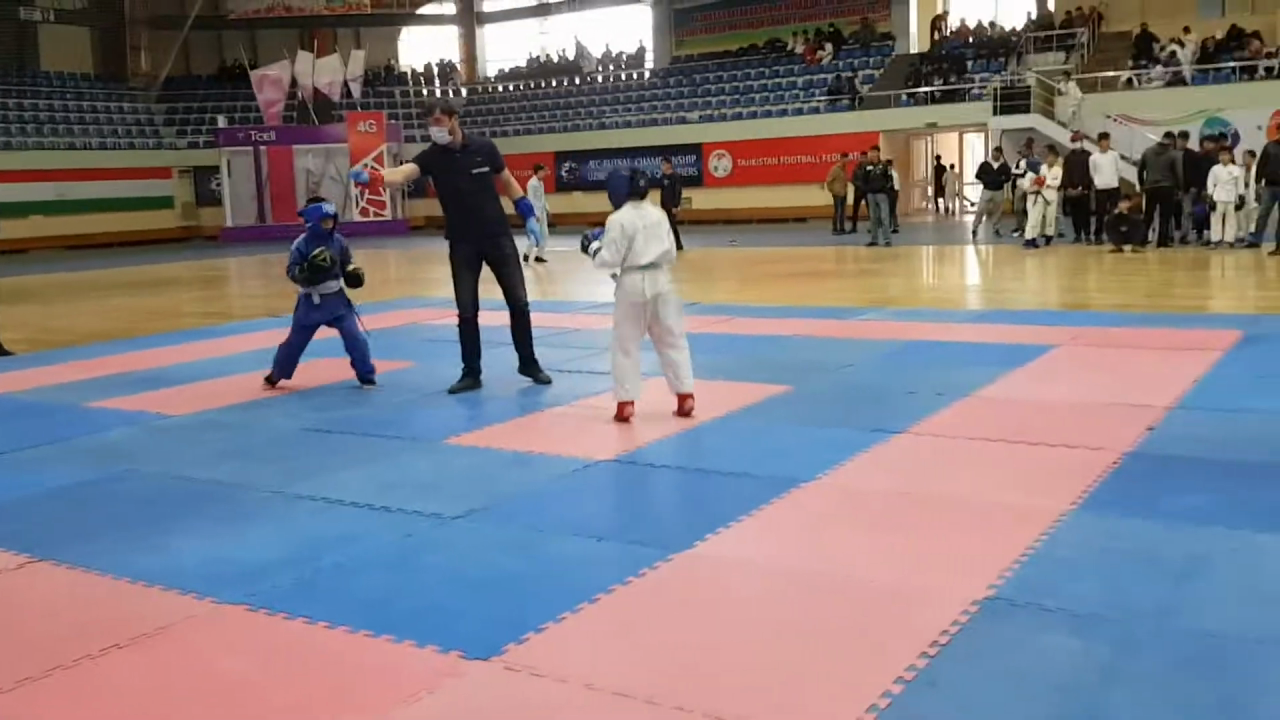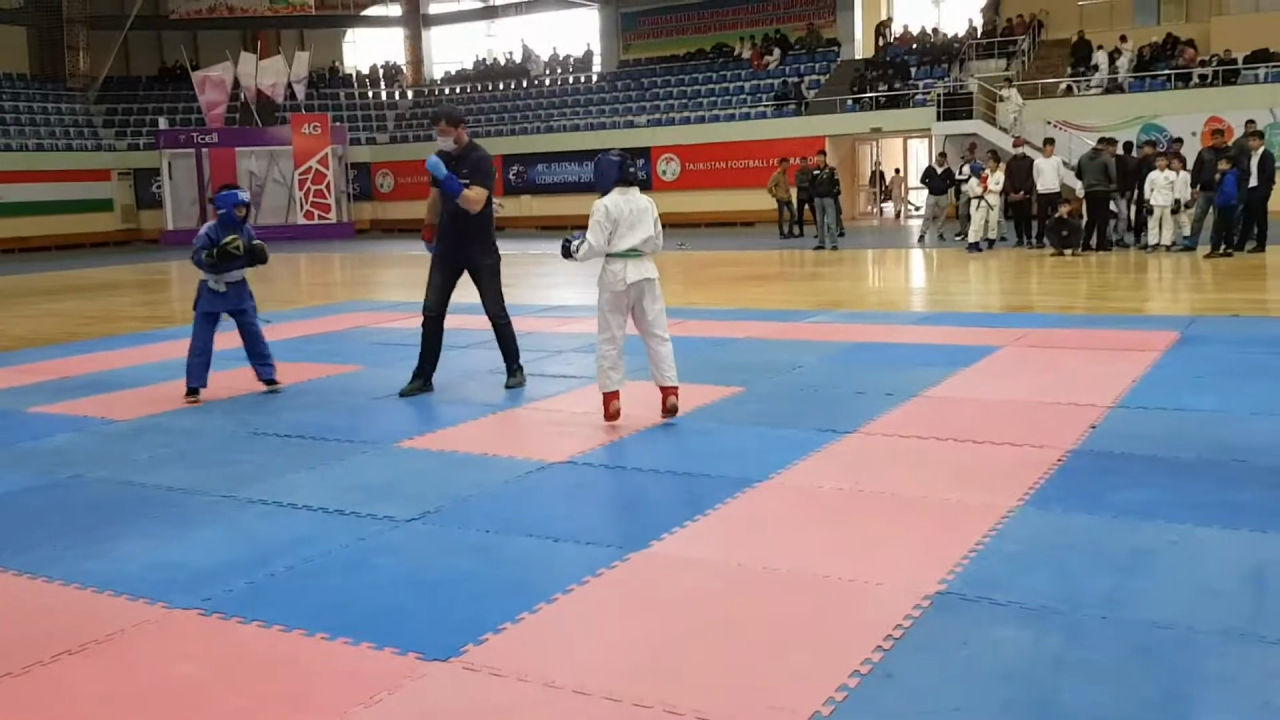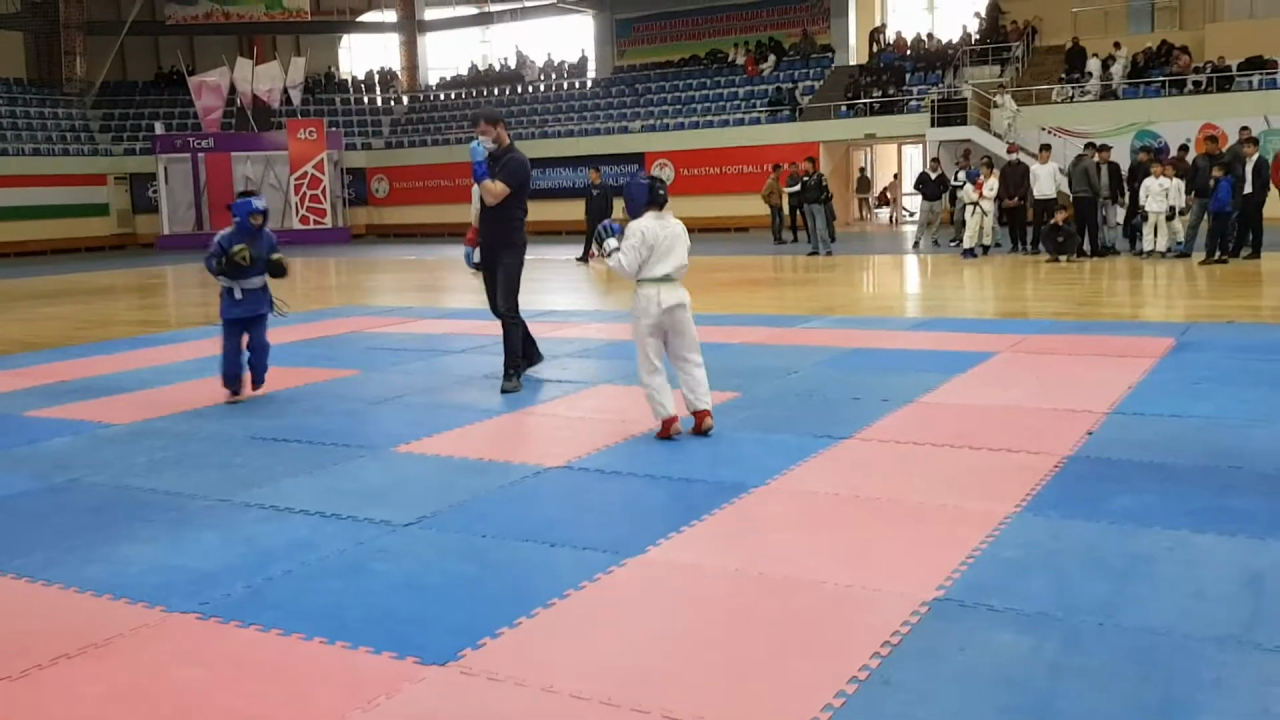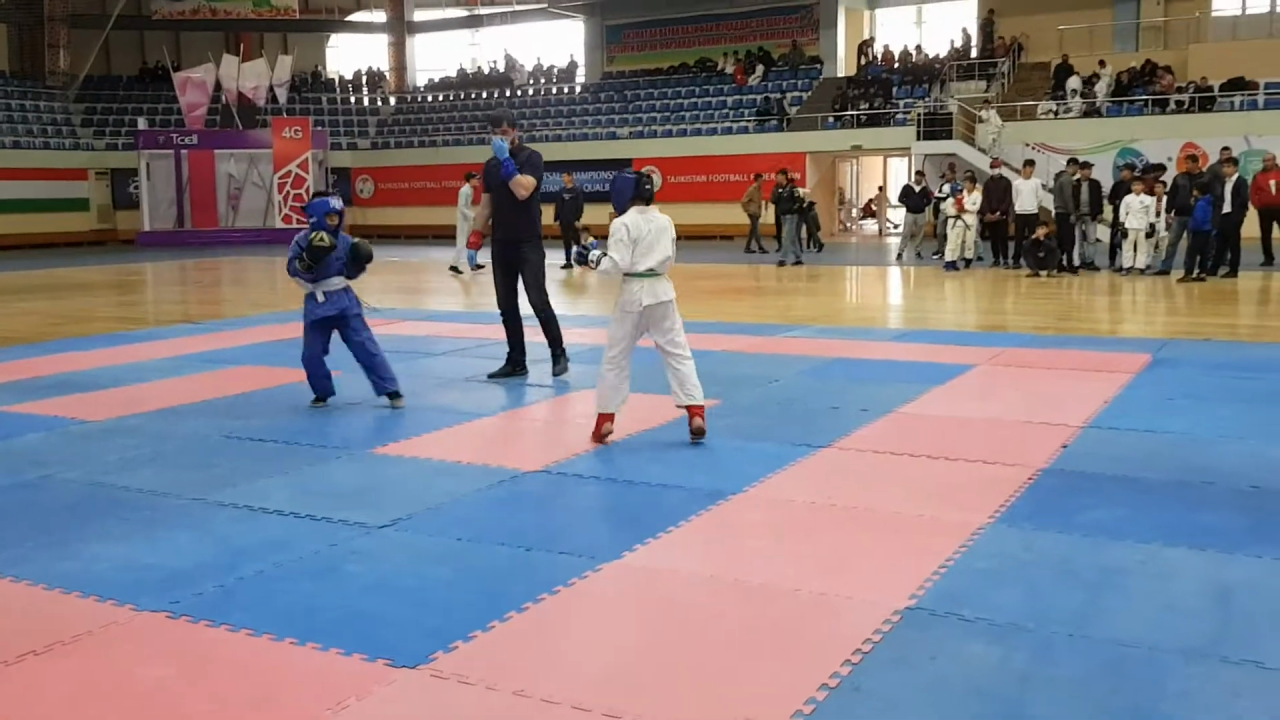
dt=0.5s
person 1, frame 1
left shoulder: (484, 147)
right shoulder: (431, 156)
left elbow: (508, 181)
right elbow: (402, 173)
left wrist: (529, 215)
right wrist: (370, 177)
left hip: (498, 237)
right hip: (462, 244)
left knee: (518, 302)
right knee: (467, 311)
left ankle: (529, 363)
right ankle: (471, 373)
person 1, frame 2
left shoulder: (480, 159)
right shoulder: (442, 158)
left elbow: (474, 204)
left wrist: (446, 177)
right wrist: (428, 234)
left hip: (480, 247)
right hip: (447, 246)
left knee: (495, 311)
right knee: (432, 312)
left ankle: (515, 369)
right ankle: (423, 377)
person 1, frame 3
left shoulder: (516, 161)
right shoulder: (491, 159)
left elbow: (492, 197)
left wrist: (478, 164)
left hip: (509, 245)
right hip: (490, 245)
left knee: (507, 309)
right knee: (499, 309)
left ankle: (512, 372)
right ankle: (529, 353)
person 1, frame 4
left shoulder: (531, 158)
right shoulder: (491, 165)
left elbow: (523, 191)
right elbow: (486, 206)
left wrist: (505, 160)
left hip: (528, 242)
right hip: (501, 243)
left knee: (538, 301)
right knee: (507, 306)
left ankle: (559, 355)
right ankle: (516, 362)
person 2, frame 1
left shoulder: (618, 220)
right shoulder: (659, 216)
left elbow: (609, 260)
right elbow: (670, 255)
left wrist: (593, 248)
left hip: (633, 287)
right hip: (660, 284)
left knee: (625, 348)
right knee: (673, 343)
left ankle: (626, 403)
right ankle: (686, 398)
person 2, frame 2
left shoulder: (604, 206)
right shoulder: (648, 203)
left elbow: (595, 247)
right elbow: (656, 244)
left wrist: (575, 248)
left hip: (615, 275)
right hip: (644, 272)
left knee: (610, 339)
right knee: (658, 333)
left ankle: (612, 399)
right ankle: (669, 395)
person 2, frame 3
left shoulder: (638, 228)
right shoulder: (678, 226)
left elbow: (626, 267)
left wrist: (609, 246)
left hip: (649, 299)
right hip: (676, 297)
left knee: (650, 365)
right knee: (689, 359)
left ankle: (669, 419)
right ankle: (703, 414)
person 2, frame 4
left shoulder: (623, 224)
right shoulder: (665, 222)
left elbow: (617, 263)
left wrist: (593, 257)
left hip: (634, 294)
right hip: (661, 291)
left knee: (616, 357)
right knee: (677, 353)
left ankle: (605, 419)
right ankle: (696, 414)
person 3, frame 1
left shoulder: (338, 241)
right shoulder: (302, 244)
left elbow: (346, 263)
right elbow: (292, 272)
left wrist: (353, 273)
right wrist: (309, 269)
left hip: (336, 299)
right hip: (311, 301)
left knee: (355, 338)
right knee: (295, 342)
left ankle: (367, 376)
right ankle: (276, 375)
person 3, frame 2
left shoulder: (246, 230)
right shoulder: (209, 231)
left elbow: (249, 260)
right elbow: (198, 258)
left wrist: (257, 255)
right wrist: (219, 254)
left hip: (238, 289)
right hip: (212, 292)
left knee: (253, 334)
right knee: (202, 339)
left ankle: (267, 376)
right ankle: (193, 386)
person 3, frame 3
left shoulder: (267, 236)
right shoulder: (226, 237)
left elbow: (274, 263)
right elbow: (210, 262)
left wrist: (278, 266)
right wrist: (227, 263)
left hip: (258, 295)
right hip: (233, 297)
left knee: (259, 342)
right knee: (232, 343)
left ankle: (257, 378)
right ankle: (233, 386)
person 3, frame 4
left shoulder: (344, 240)
right shoulder: (303, 241)
left elbow: (349, 273)
right elbow: (294, 270)
left wrist: (359, 261)
right wrist: (310, 257)
left hip: (343, 298)
right hip: (317, 302)
left knee: (364, 344)
right knee: (312, 353)
left ankle: (390, 390)
right ankle: (322, 393)
